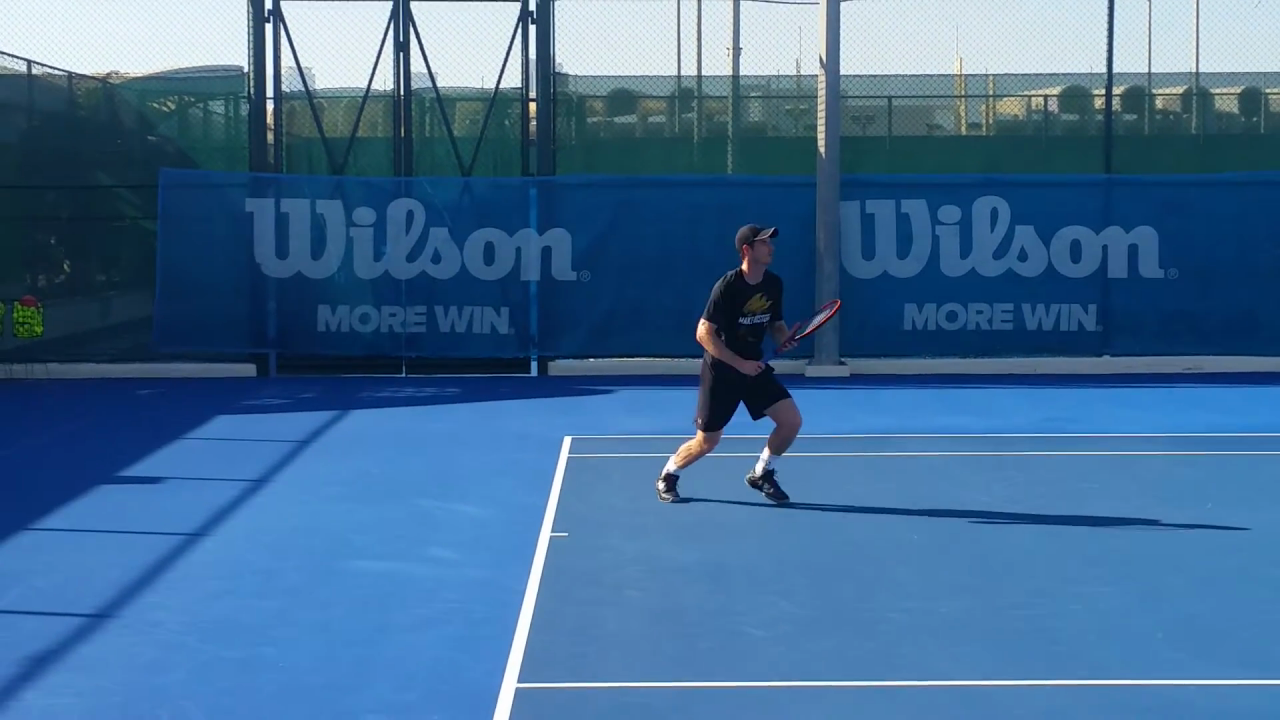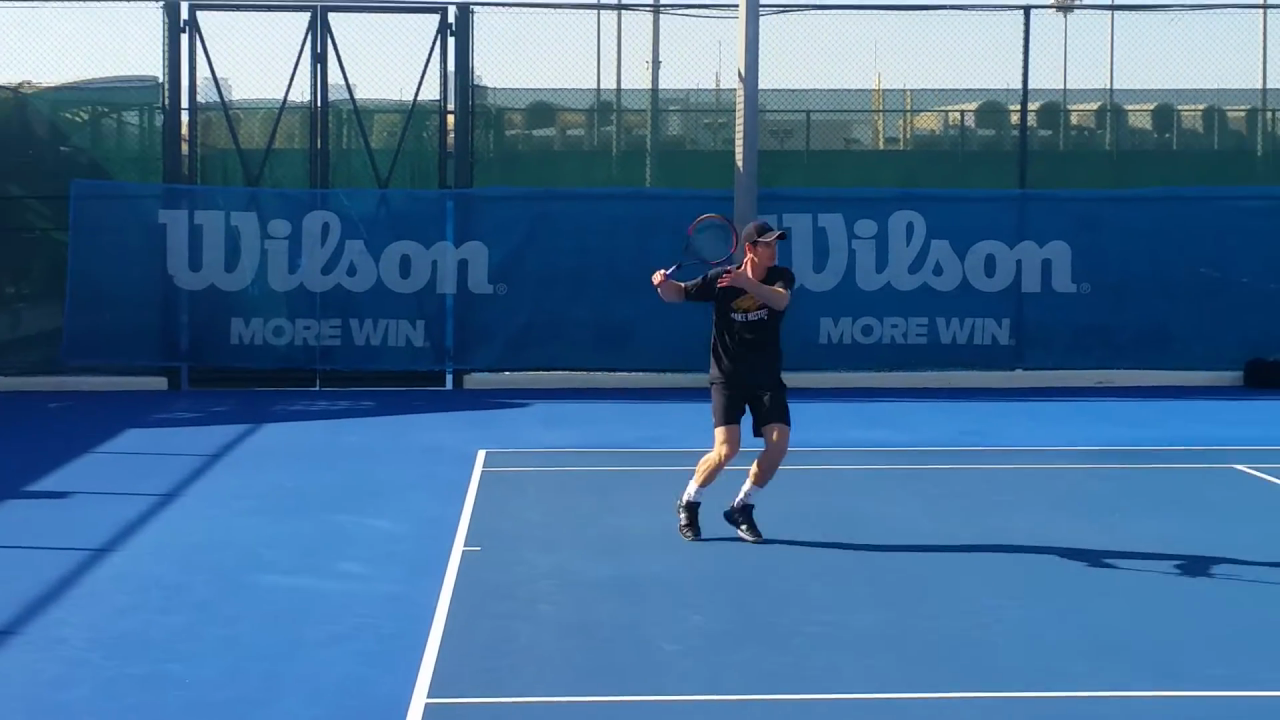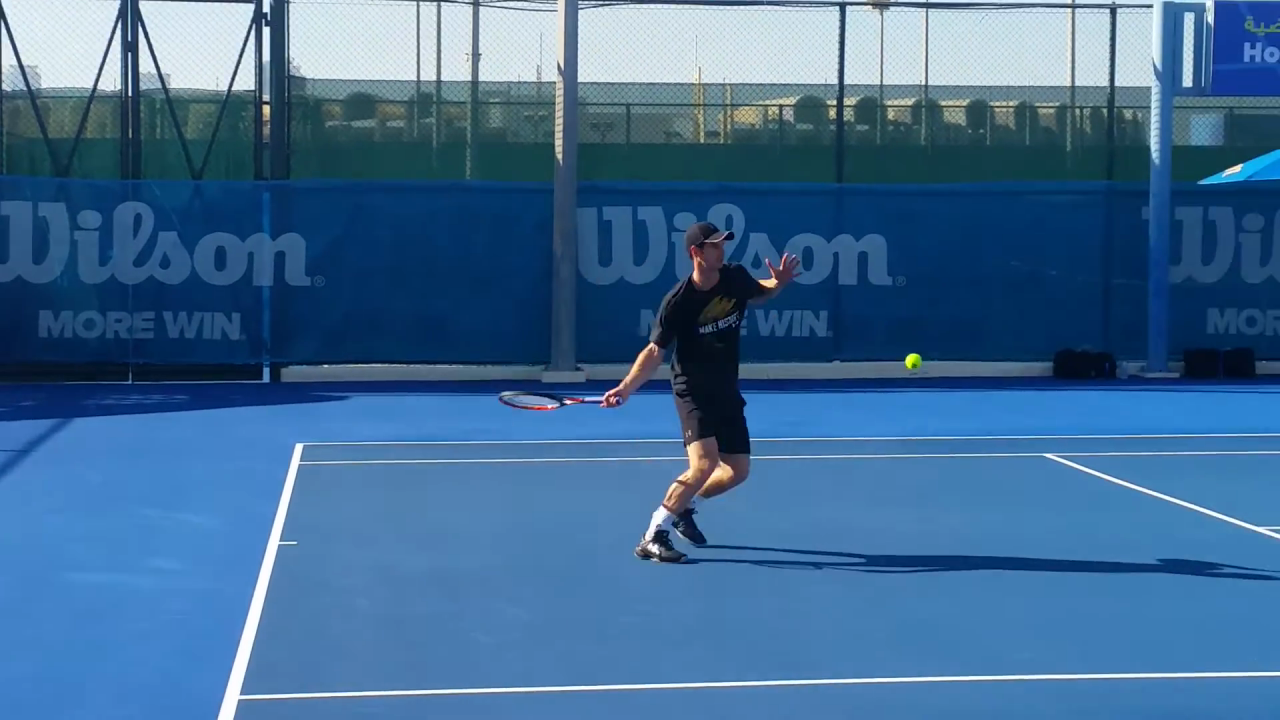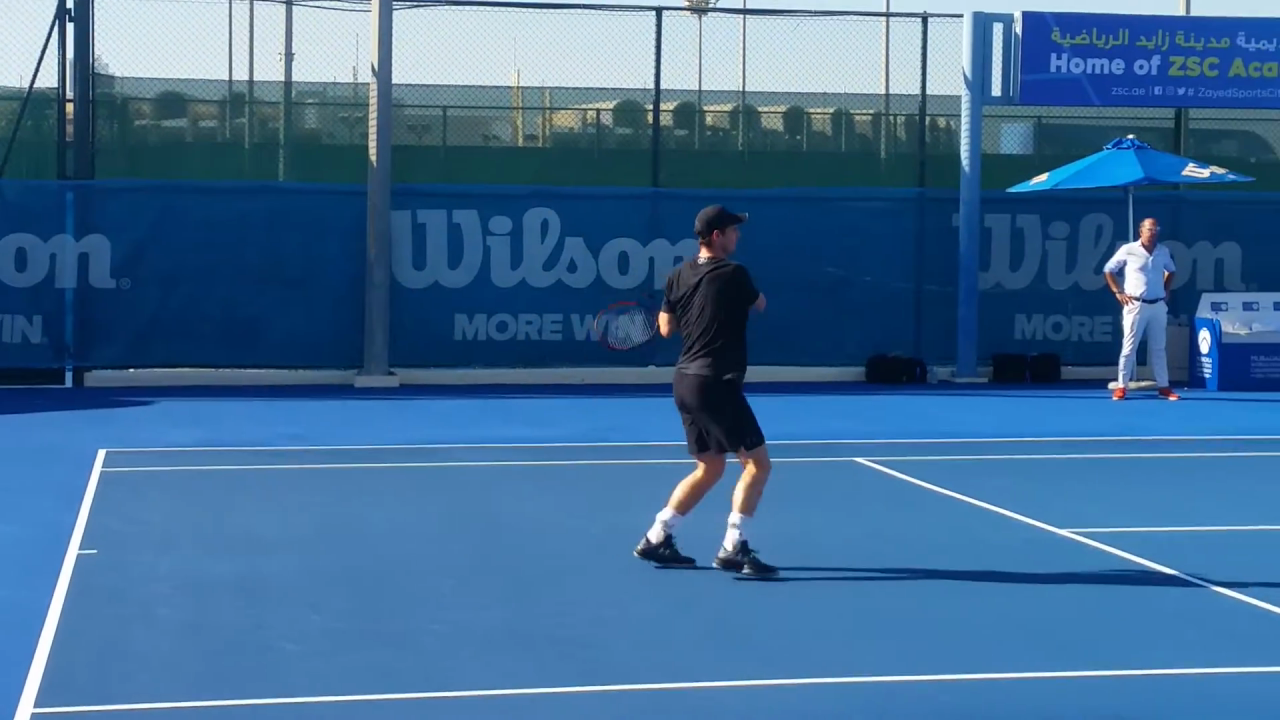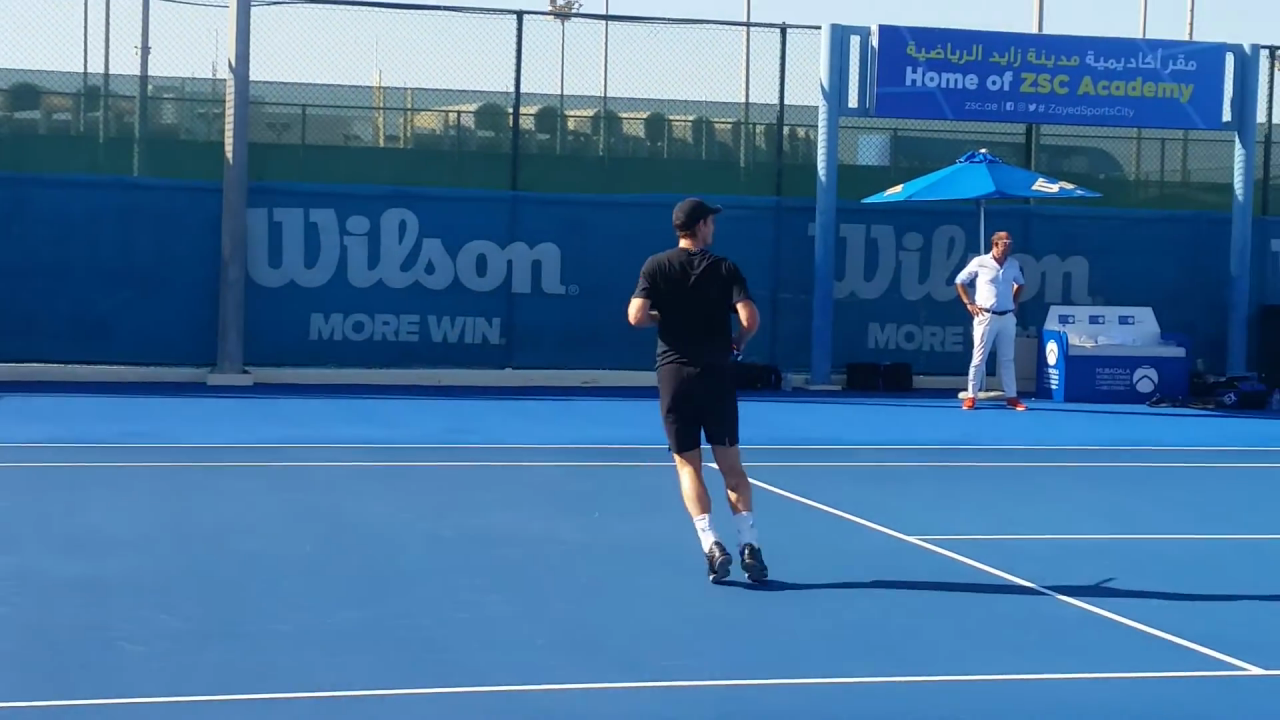
dt=0.5s
person 1, frame 1
left shoulder: (774, 284)
right shoulder: (726, 287)
left elbow: (776, 323)
right elbow: (703, 334)
left wrist: (784, 337)
right wrist: (738, 363)
left hip: (754, 368)
right hip: (721, 371)
left knee: (792, 421)
right knee: (706, 442)
left ankle: (762, 473)
right ankle: (668, 476)
person 1, frame 2
left shoulder: (782, 276)
right shoulder: (721, 278)
left elbow: (780, 300)
right elbow: (675, 293)
left wrist: (748, 282)
right wrist: (661, 281)
left hip: (768, 377)
right hip: (729, 376)
left knee: (778, 445)
right knee: (726, 450)
left ankle: (741, 507)
right ankle: (689, 503)
person 1, frame 3
left shoulder: (735, 276)
right shoulder: (678, 300)
left elbow: (765, 290)
right elbow: (652, 354)
left wrist: (780, 280)
right wrist: (626, 387)
left hip: (727, 389)
right hip: (695, 391)
left knee: (737, 471)
right knee: (703, 466)
left ankle: (682, 506)
right ankle: (653, 538)
person 1, frame 4
left shoulder: (678, 275)
right shoulder: (734, 274)
left elbow: (665, 327)
right elbow: (759, 303)
left hip: (685, 382)
right hip: (716, 383)
left knee: (710, 469)
right knee: (758, 464)
left ankle: (656, 539)
right ankle: (733, 548)
person 1, frame 5
left shoulder: (657, 265)
right shoulder: (726, 269)
left elbow: (636, 316)
right elbow: (750, 317)
right wrist: (738, 342)
left hip: (674, 375)
right hip: (717, 376)
left knee: (688, 466)
right knee: (731, 466)
left ankle: (713, 549)
right ankle: (750, 548)
